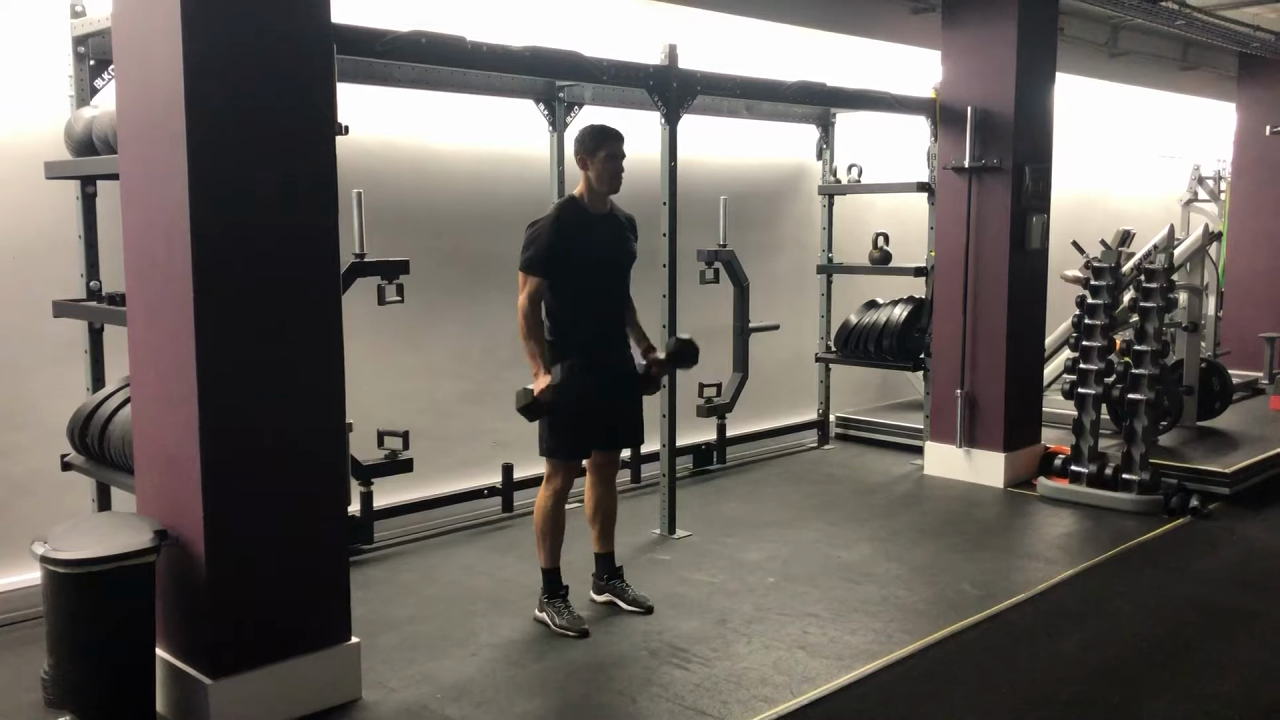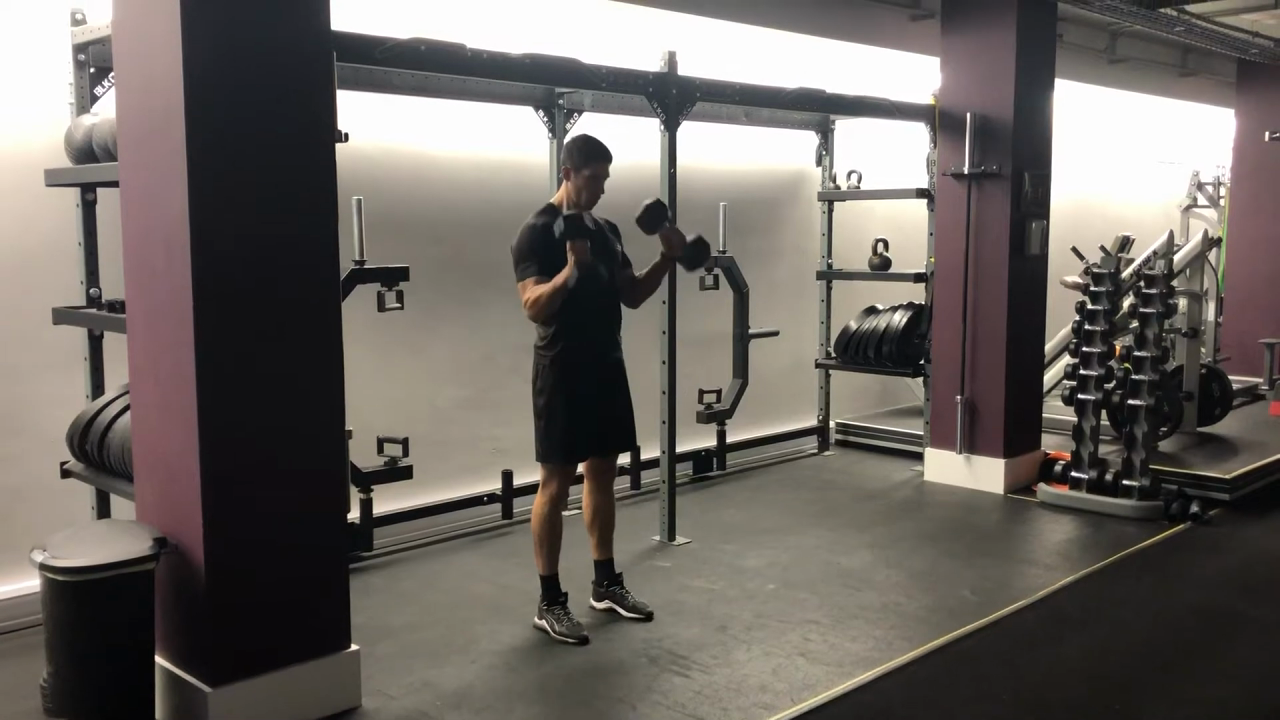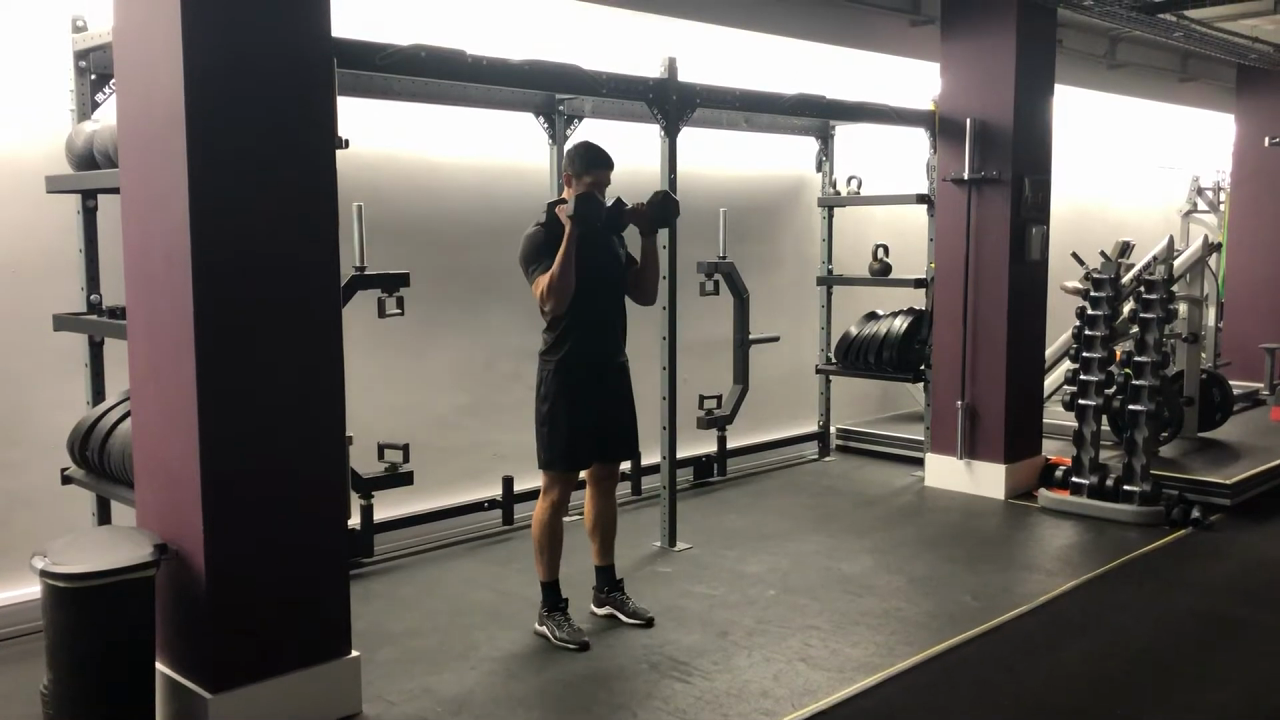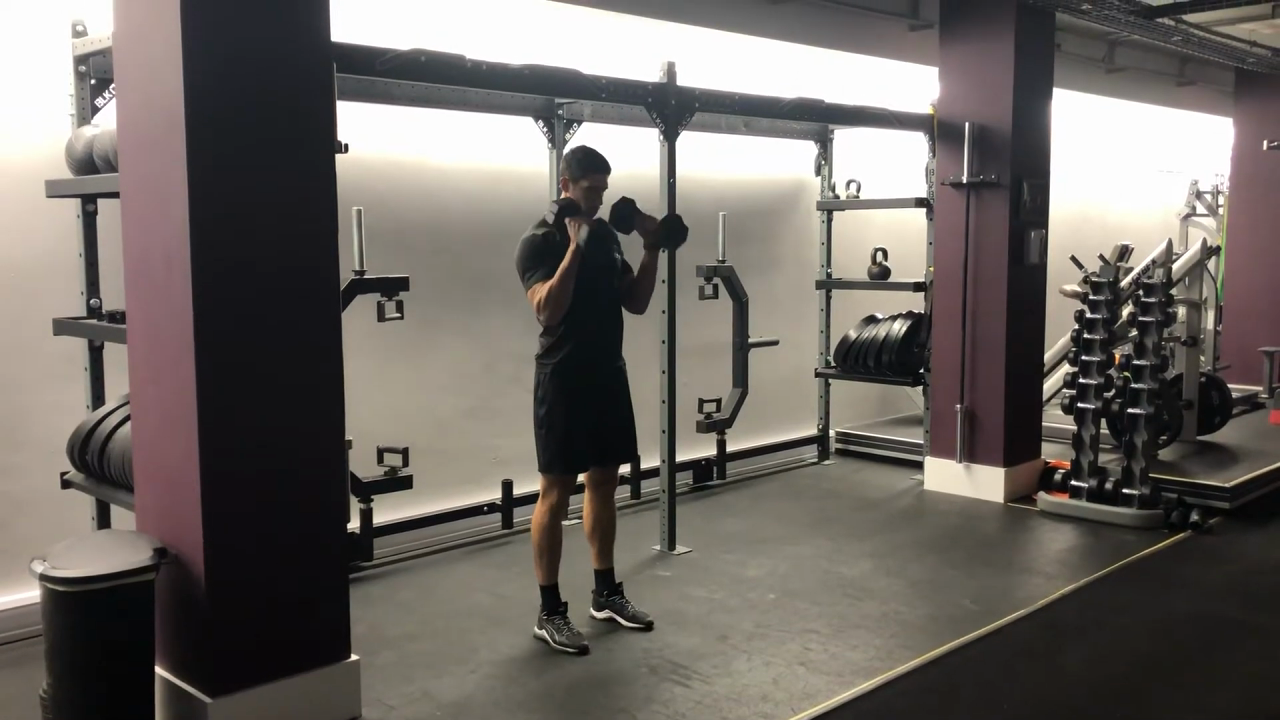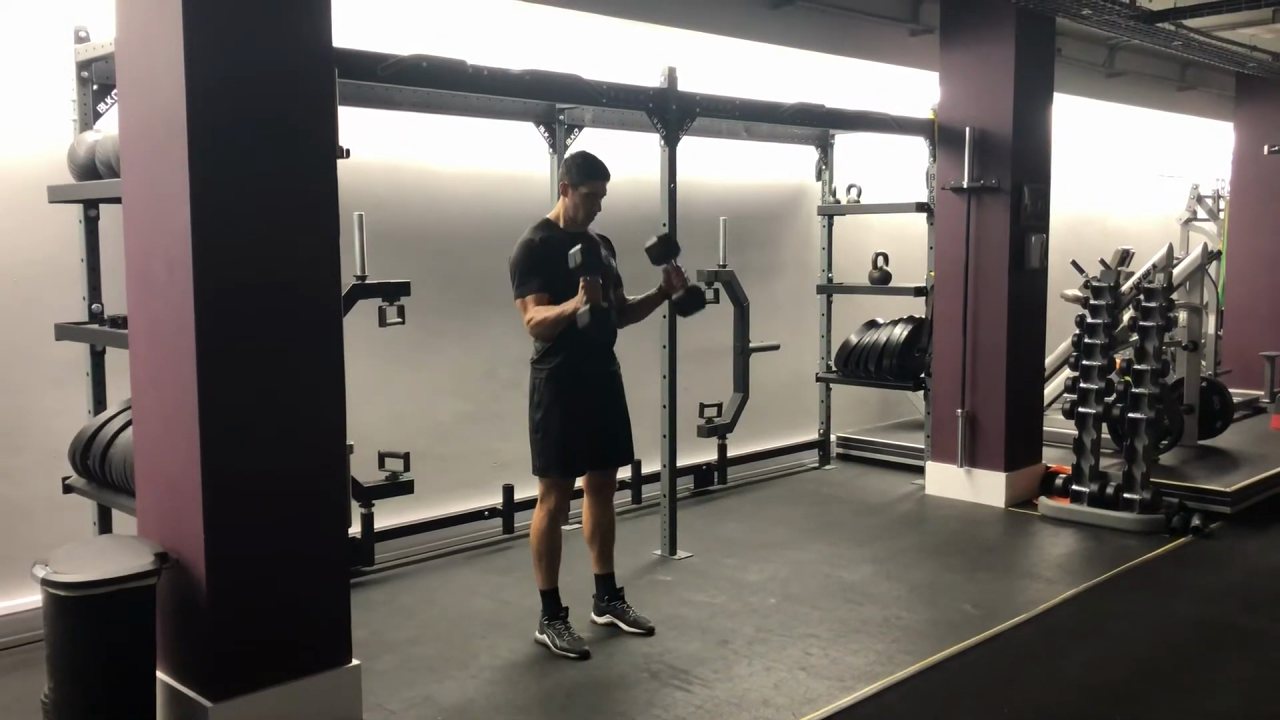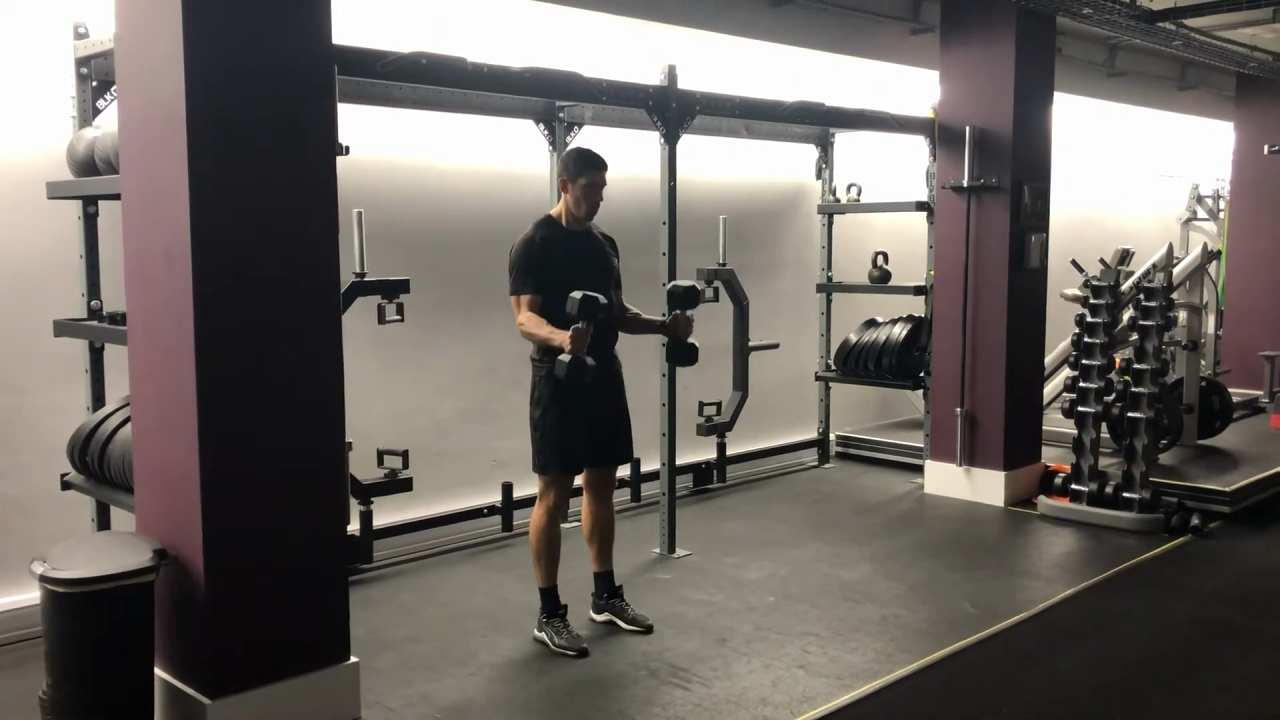
dt=0.5s
person 1, frame 1
left shoulder: (625, 223)
right shoulder: (555, 226)
right elbow: (529, 301)
left wrist: (646, 349)
right wrist: (541, 369)
left hip: (615, 363)
right hip: (569, 370)
left knee: (606, 469)
right knee: (560, 477)
left ankle: (606, 576)
right ankle: (551, 595)
person 1, frame 2
left shoulder: (605, 229)
right shoulder: (538, 232)
left elbow: (630, 294)
right elbow: (534, 305)
left wrist: (665, 261)
right wrist: (570, 270)
left hip: (607, 365)
right hip: (563, 371)
left knee: (603, 474)
right knee: (556, 483)
left ankle: (606, 583)
right ankle: (550, 602)
person 1, frame 3
left shoulder: (610, 235)
right shoulder: (543, 237)
left elbow: (646, 295)
right elbow: (553, 301)
left wrist: (648, 236)
right wrist: (569, 234)
left hip: (611, 371)
right hip: (566, 376)
left knee: (605, 480)
right knee: (557, 490)
left ankle: (607, 589)
right ankle: (551, 608)
person 1, frame 4
left shoulder: (607, 237)
right shoulder: (540, 241)
left elbow: (636, 303)
right elbow: (548, 310)
left wrist: (651, 250)
right wrist: (574, 249)
left hip: (609, 374)
right hip: (564, 379)
left knee: (604, 483)
right knee: (556, 493)
left ankle: (606, 592)
right ankle: (550, 612)
person 1, frame 5
left shoulder: (601, 244)
right shoulder: (535, 246)
left elbow: (620, 313)
right elbow: (535, 321)
left wrist: (662, 292)
right wrist: (576, 304)
left hip: (604, 378)
right hip: (559, 384)
left knee: (603, 488)
right knee: (555, 498)
left ankle: (607, 597)
right ankle: (551, 616)
person 1, frame 6
left shoulder: (604, 243)
right shoulder: (535, 243)
right elbow: (525, 318)
left wrist: (663, 326)
right wrist: (560, 339)
left hip: (606, 377)
right hip: (560, 381)
left knee: (602, 486)
right knee: (554, 496)
left ankle: (606, 595)
right ankle: (549, 614)
